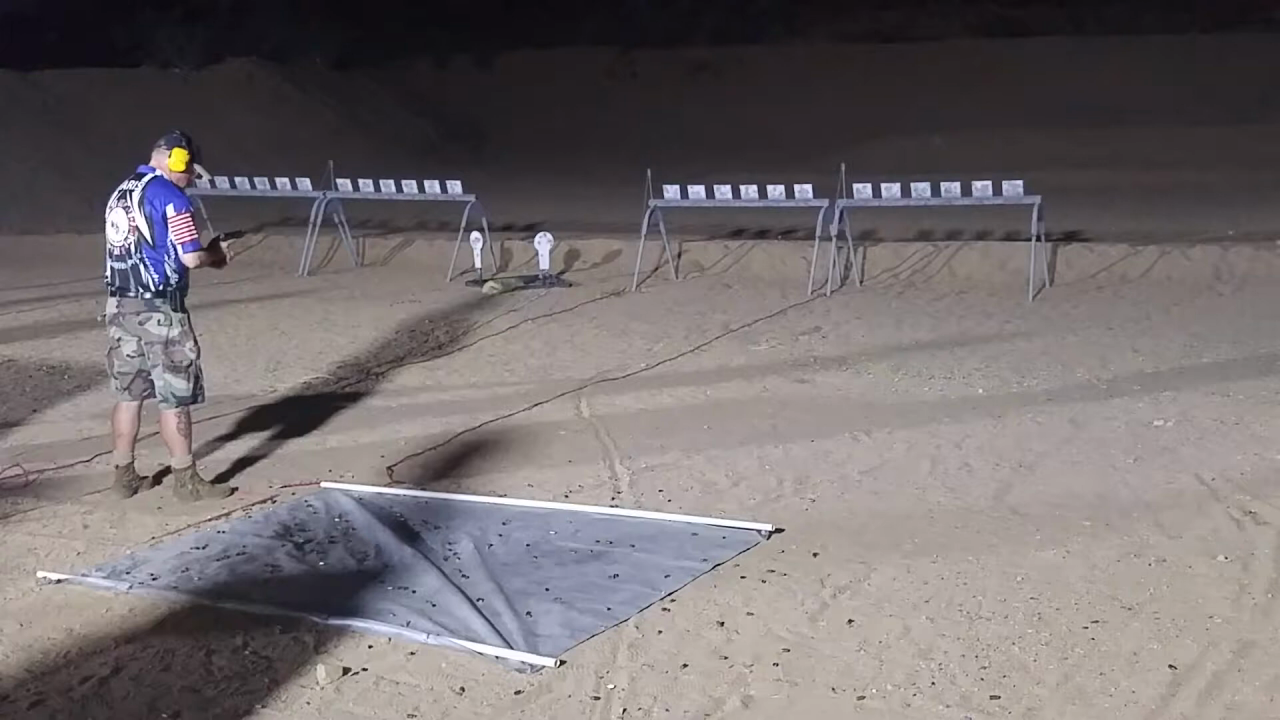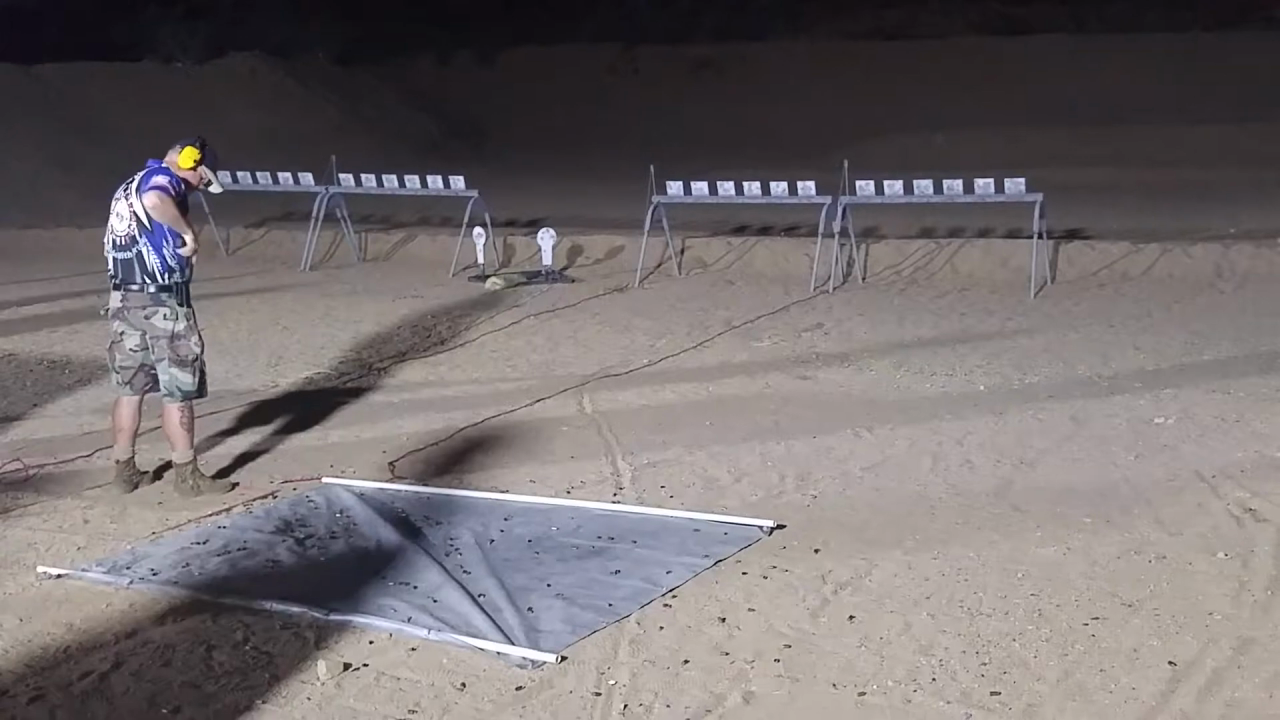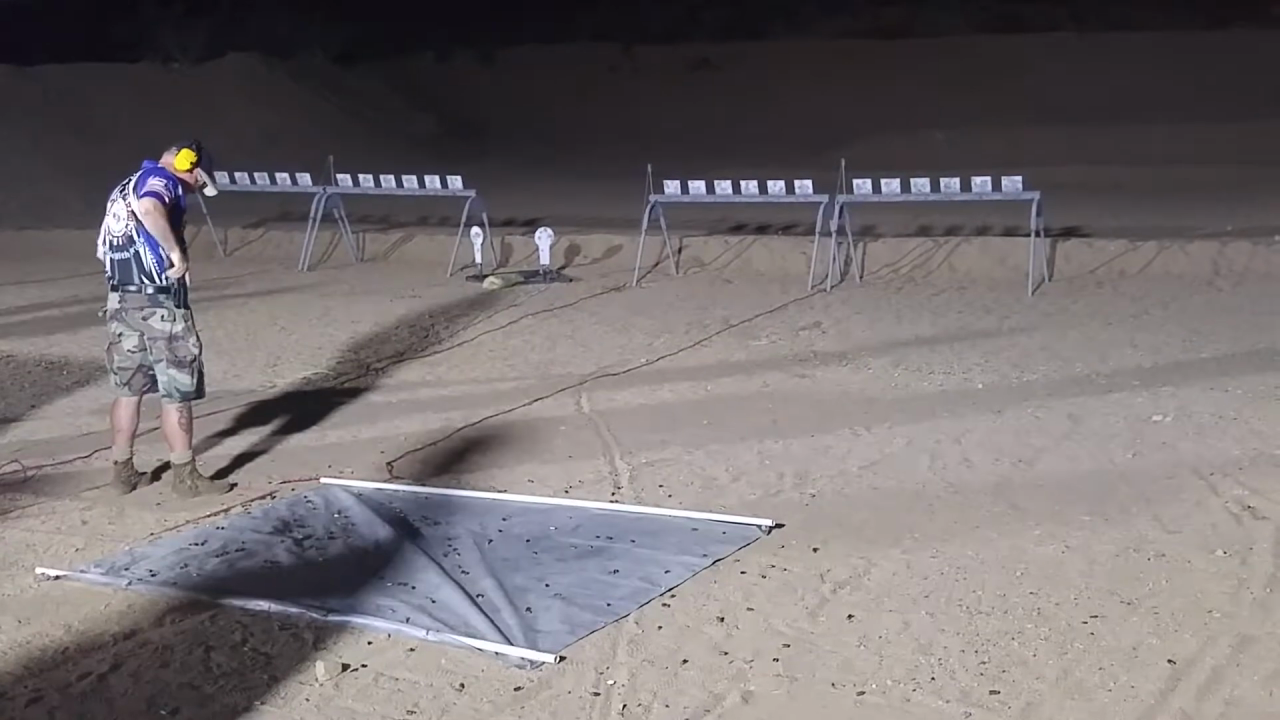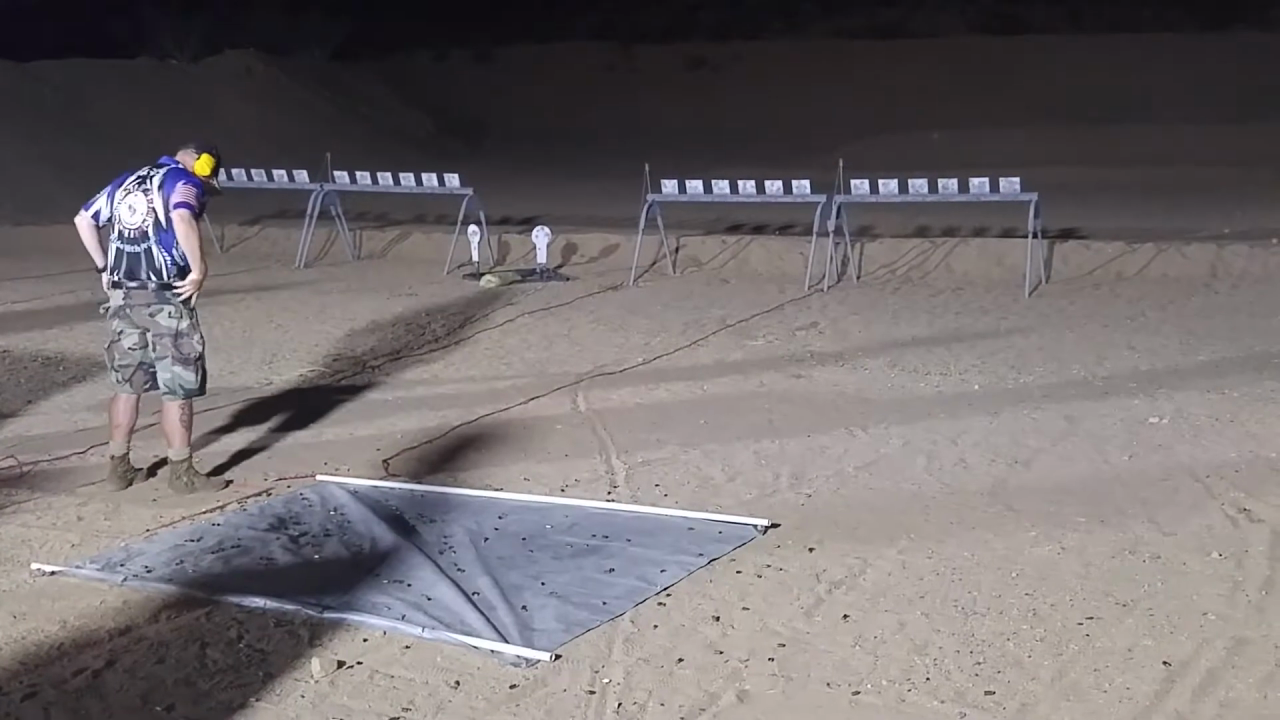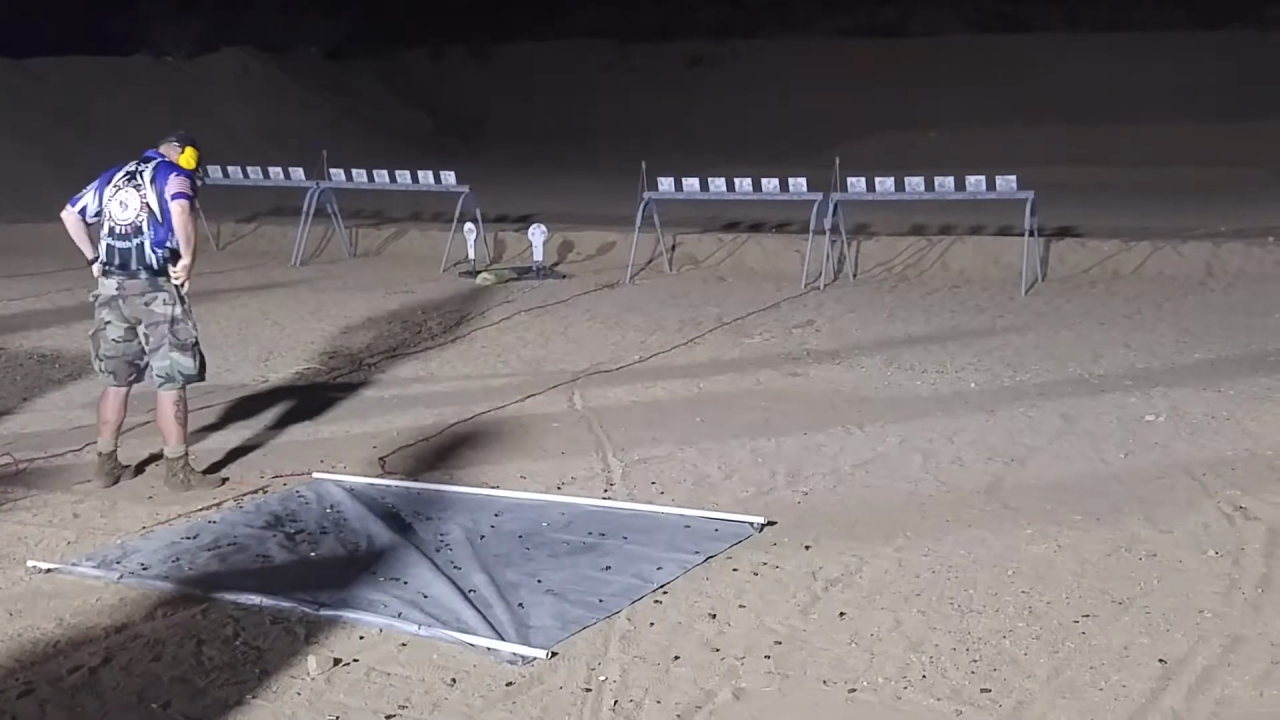
dt=0.5s
person 1, frame 1
left shoulder: (121, 192)
right shoulder: (170, 195)
right elbow: (191, 257)
left wrist: (206, 252)
right wrist: (216, 252)
left hip: (120, 304)
right hip: (159, 308)
left knee: (128, 394)
right knee: (175, 396)
left ankle: (124, 476)
right ankle: (186, 481)
person 1, frame 2
left shoulder: (129, 186)
right shoulder: (162, 178)
left elbow: (112, 243)
right elbow: (154, 203)
right wrist: (187, 232)
left hip: (122, 298)
right hip: (162, 301)
left knee: (130, 388)
right knee: (178, 390)
left ankle: (124, 470)
right ankle: (187, 476)
person 1, frame 3
left shoulder: (123, 189)
right shoulder: (162, 180)
left elbow: (103, 249)
right elbow: (149, 210)
right wrist: (176, 254)
left hip: (120, 300)
right hip: (160, 301)
left knee: (128, 389)
right knee: (177, 391)
left ankle: (123, 471)
right ankle: (186, 476)
person 1, frame 4
left shoulder: (128, 181)
right shoulder: (185, 181)
left elbow: (83, 220)
right elbow: (182, 219)
left wrist: (104, 268)
right wrist: (198, 270)
left hip: (122, 295)
right hip: (165, 296)
left knee: (127, 384)
right knee: (178, 387)
left ankle: (119, 467)
right ankle: (182, 473)
person 1, frame 5
left shoulder: (114, 176)
right shoulder: (174, 174)
left elbow: (70, 214)
right elbow: (181, 210)
left wrist: (94, 259)
right wrist: (187, 259)
left hip: (112, 288)
right hip: (156, 288)
left knee: (116, 381)
right knee: (175, 381)
left ankle: (107, 464)
right ankle: (178, 470)
